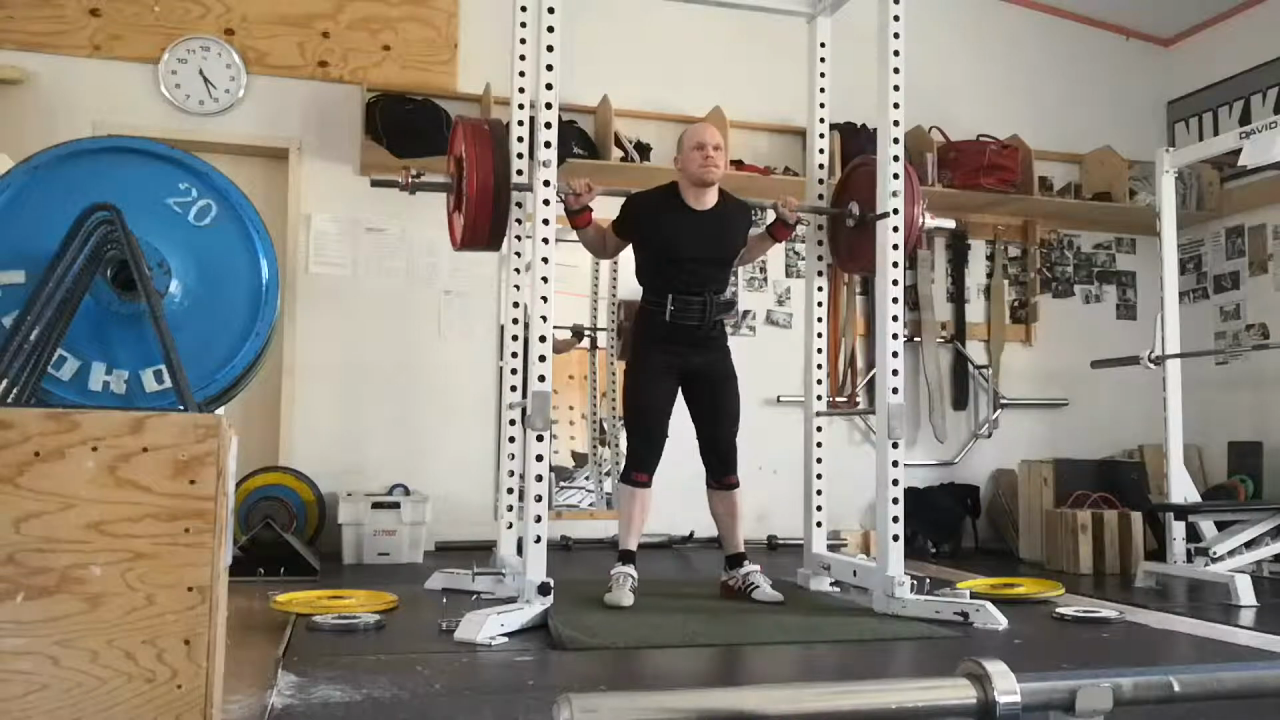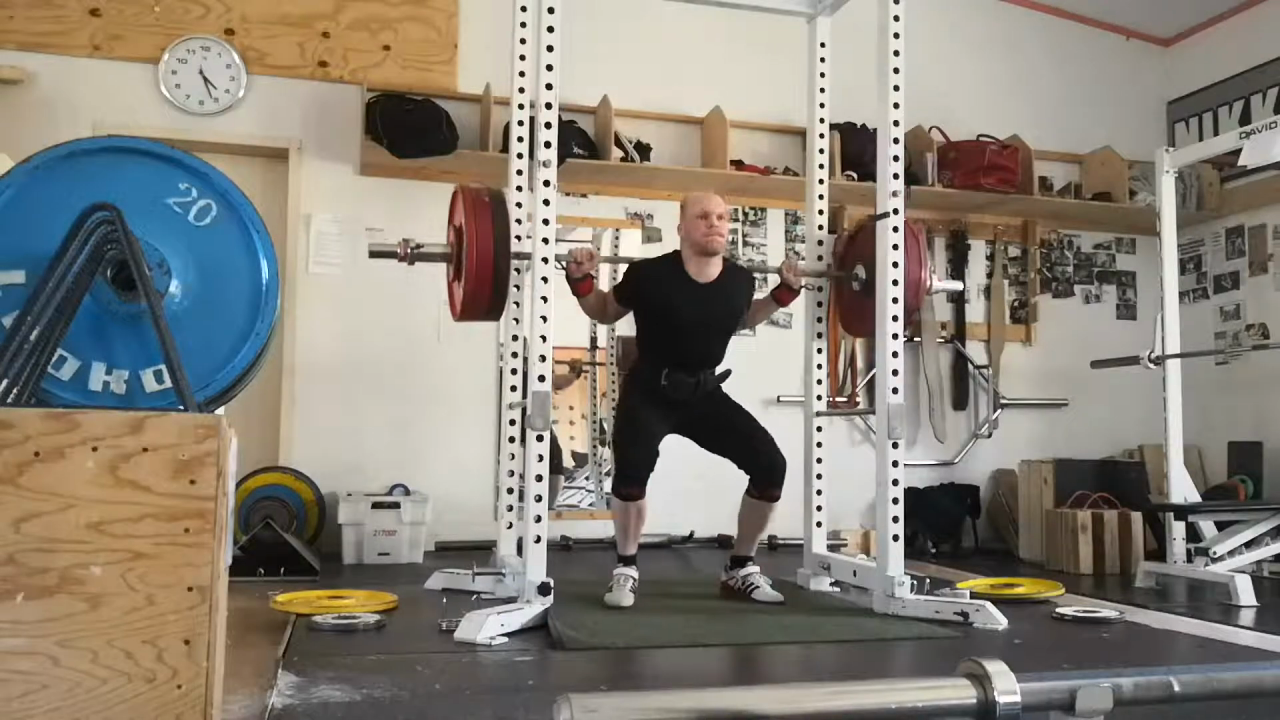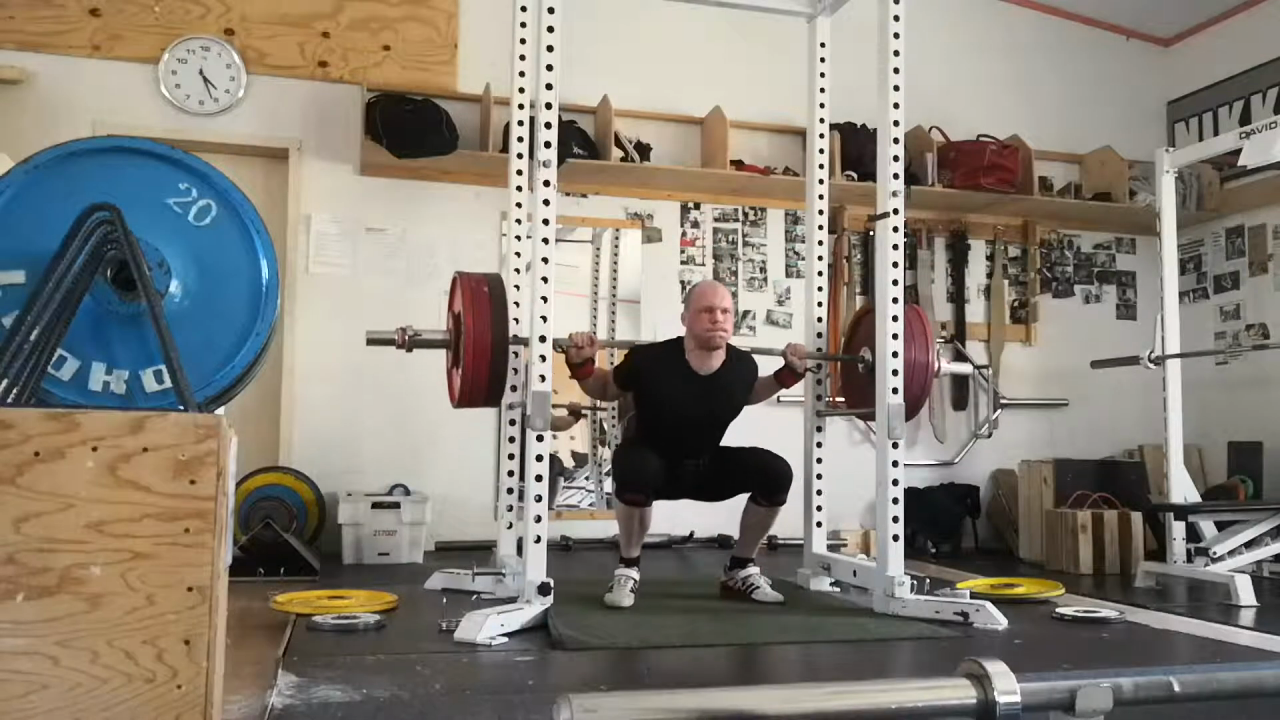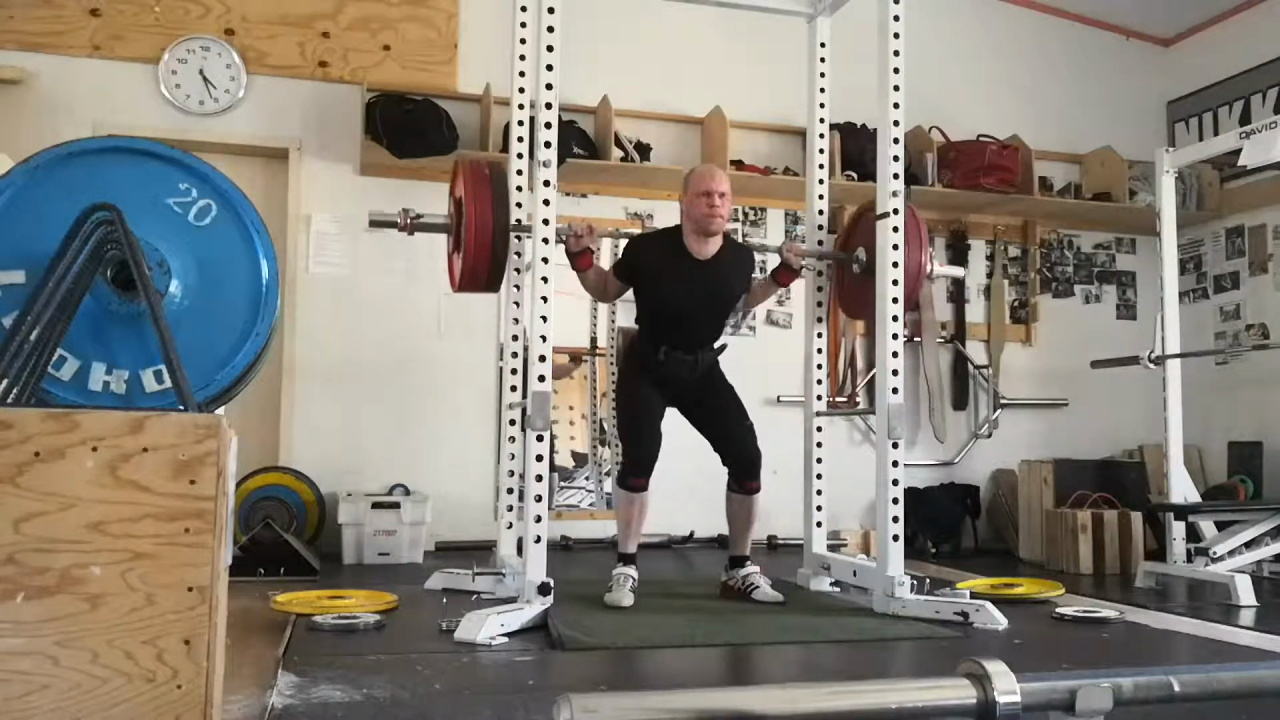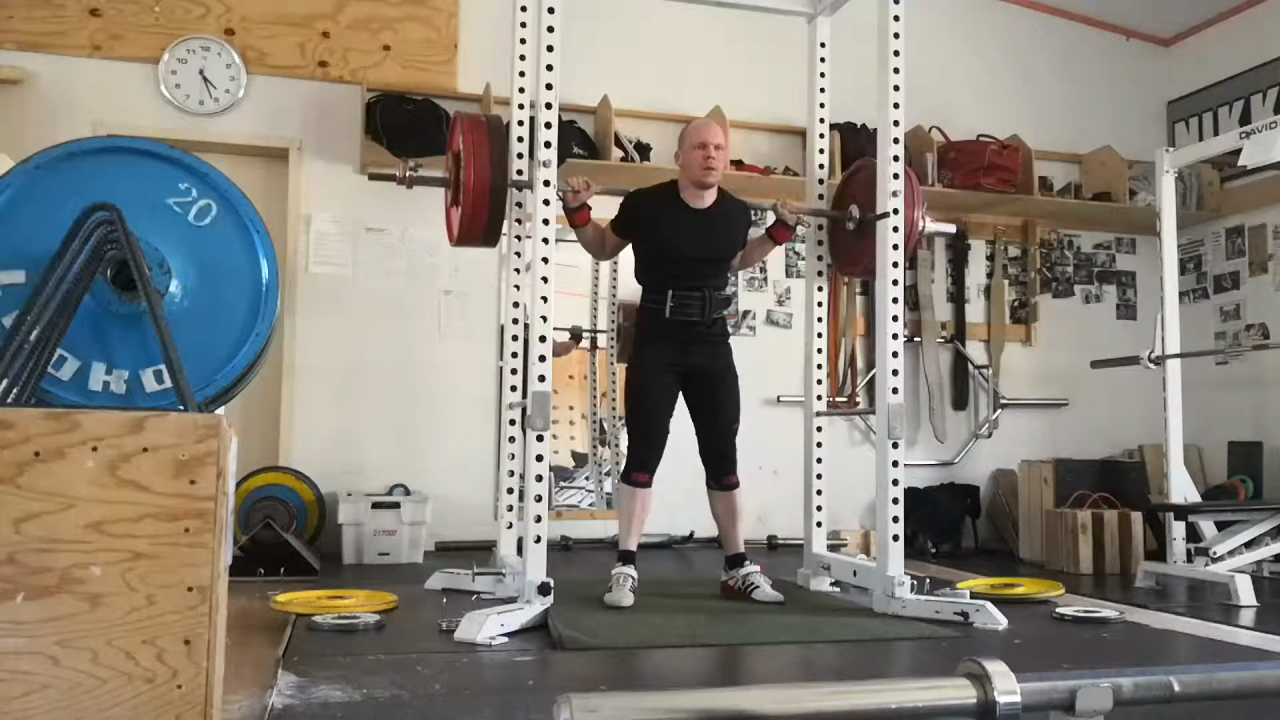
dt=1s
person 1, frame 1
left shoulder: (737, 212)
right shoulder: (647, 207)
right elbow: (605, 248)
left wrist: (781, 228)
right wrist: (578, 213)
left hip: (711, 343)
right hip: (655, 342)
left knee: (723, 457)
right knee: (643, 454)
left ankle: (738, 568)
right ankle: (625, 568)
person 1, frame 2
left shoulder: (739, 280)
right shoulder: (650, 274)
right elbow: (606, 312)
left wrist: (785, 292)
right wrist: (581, 281)
left hip: (705, 395)
right hip: (649, 393)
left knee: (770, 465)
right knee: (633, 467)
left ankle: (740, 569)
right ankle: (626, 569)
person 1, frame 3
left shoulder: (742, 367)
right shoulder: (650, 361)
right elbow: (606, 390)
left wrist: (789, 375)
right wrist: (581, 365)
left hip: (708, 467)
right hip: (652, 465)
left knee: (775, 472)
right knee: (636, 468)
left ankle: (739, 570)
right ankle: (628, 570)
person 1, frame 4
left shoulder: (740, 259)
right shoulder: (649, 250)
right elbow: (605, 290)
left wrist: (785, 273)
right wrist: (580, 256)
left hip: (703, 370)
right hip: (647, 370)
left knee: (747, 458)
right knee: (641, 457)
left ankle: (739, 570)
right ankle: (625, 569)
person 1, frame 5
left shoulder: (736, 212)
right shoulder: (646, 204)
right elbow: (603, 248)
left wrist: (781, 230)
right wrist: (577, 211)
left hip: (712, 341)
right hip: (656, 339)
left knee: (722, 454)
right knee: (644, 451)
left ankle: (738, 568)
right ankle: (625, 568)
